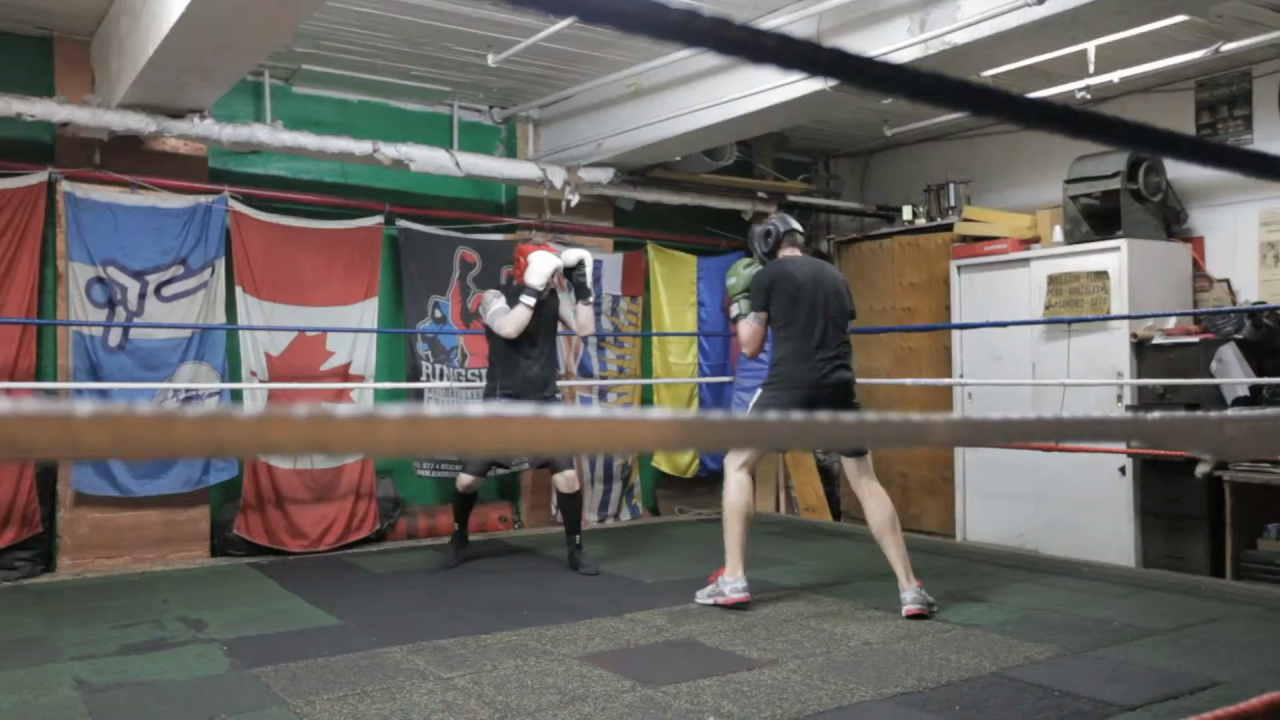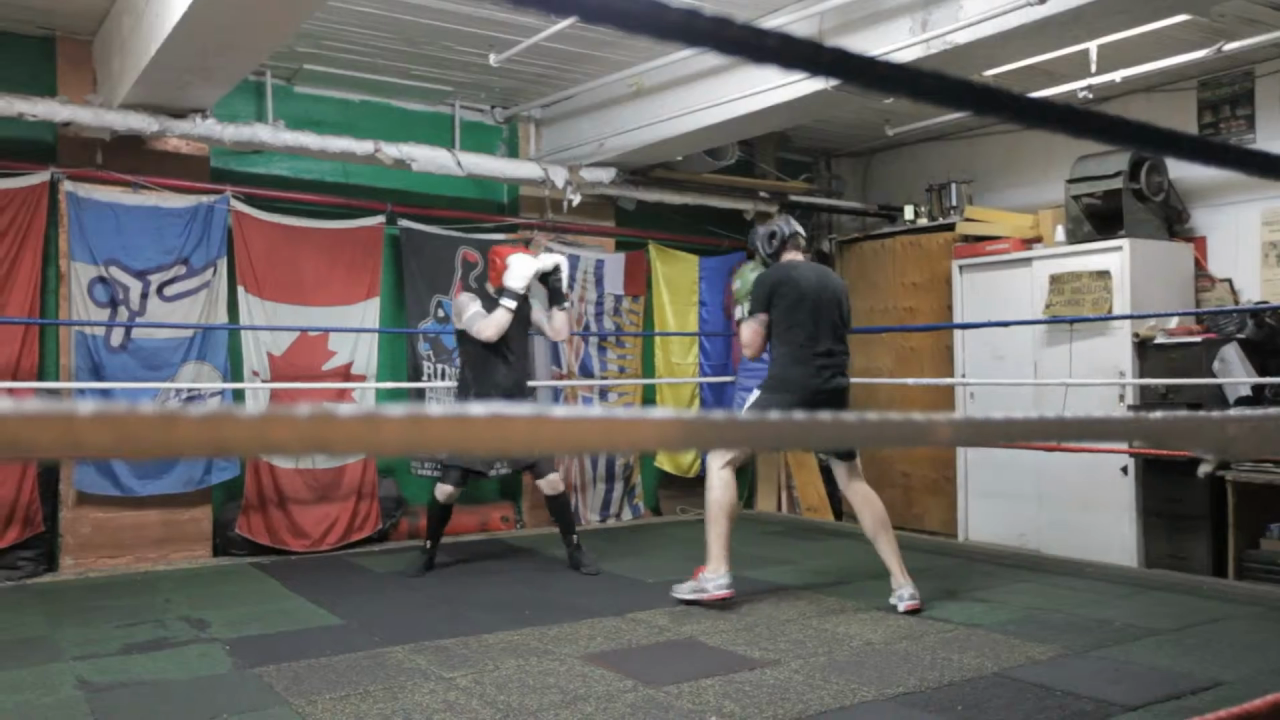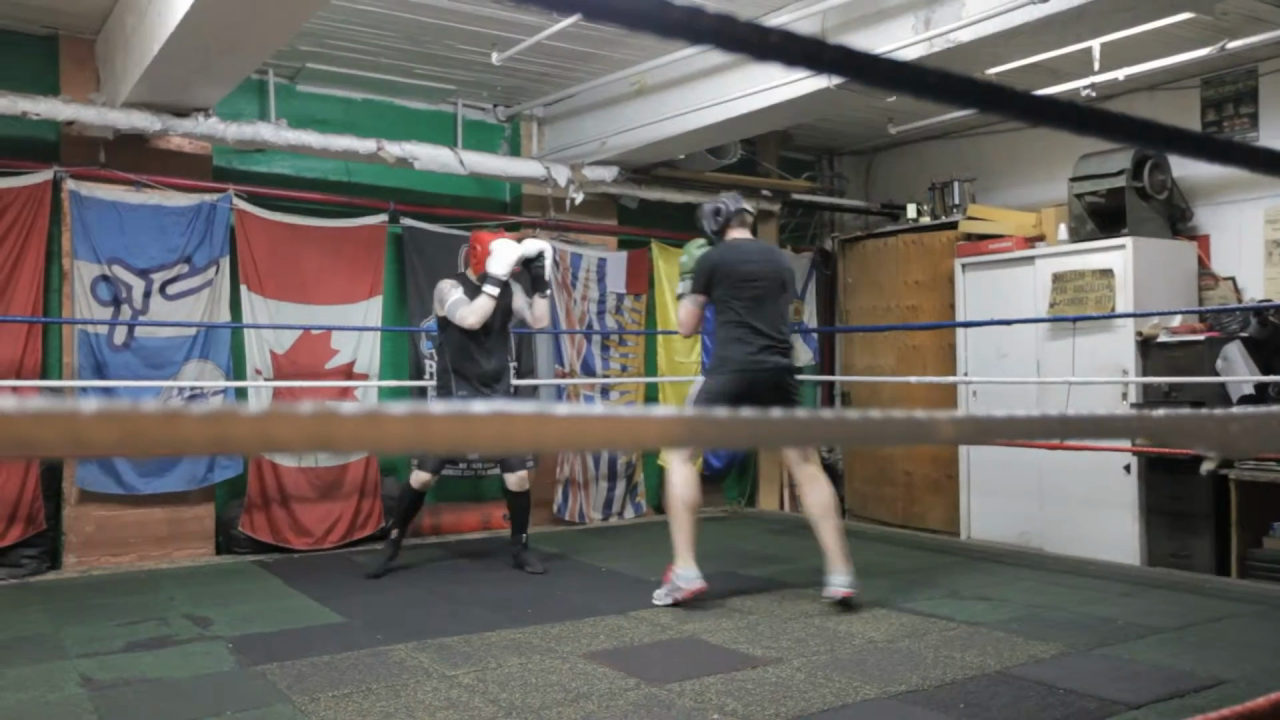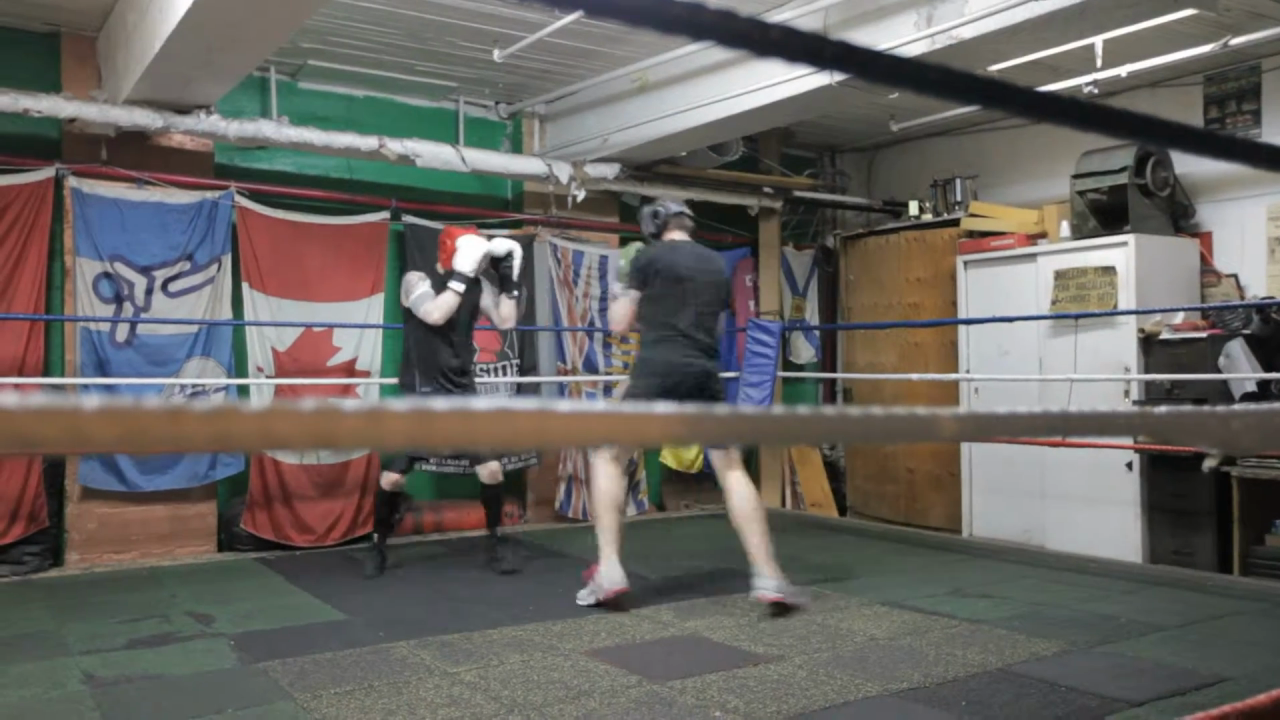
dt=0.3s
person 1, frame 1
left shoulder: (769, 275)
right shoulder: (834, 275)
left elbow: (749, 345)
left wrist: (740, 304)
left hip: (788, 385)
right hip: (838, 386)
left knee: (737, 464)
right knee: (865, 481)
left ankle: (732, 579)
right ankle: (909, 588)
person 1, frame 2
left shoulder: (771, 279)
right shoulder: (835, 282)
left elbow: (751, 349)
left wrist: (744, 307)
left hip: (785, 389)
right hip: (832, 393)
left knee: (720, 461)
right knee: (855, 485)
left ankle: (714, 575)
right ankle: (904, 586)
person 1, frame 3
left shoulder: (712, 258)
right shoulder: (779, 260)
left elbow: (687, 327)
left wrist: (688, 283)
left hip: (732, 370)
right hip: (778, 371)
left knee: (680, 457)
right knee: (806, 467)
left ankle: (685, 571)
right ankle: (840, 573)
person 1, frame 4
left shoulder: (649, 258)
right shoulder: (717, 266)
left elbow: (620, 324)
left wrist: (624, 294)
left hip: (654, 374)
right hip: (703, 377)
left knee: (606, 458)
right knee: (731, 472)
left ankle: (609, 571)
right ankle: (768, 576)
person 2, frame 1
left shoulder: (553, 299)
right shoulder: (494, 298)
left elbow: (585, 328)
right elbow: (509, 329)
left wrist: (583, 288)
right wrist: (532, 290)
left hip: (544, 402)
right hip: (502, 402)
left knee: (567, 475)
right knee: (468, 479)
left ankle: (575, 550)
right ankle: (459, 538)
person 2, frame 2
left shoulder: (526, 303)
right shoulder: (466, 301)
left elbow: (559, 334)
right elbow: (487, 332)
left wrist: (557, 293)
right wrist: (511, 293)
left hip: (518, 405)
left knee: (550, 478)
right knee: (447, 487)
left ankle: (575, 550)
right ankle: (429, 552)
person 2, frame 3
left shoulder: (508, 290)
right shoulder: (450, 288)
left elbow: (539, 321)
right elbow: (471, 320)
left wrist: (540, 280)
right wrist: (496, 280)
left hip: (498, 396)
right hip: (456, 396)
left knee: (519, 474)
right knee: (424, 475)
left ankle: (520, 549)
right ankle: (392, 545)
person 2, frame 4
left shoulder: (477, 287)
right shoulder: (416, 280)
left elbow: (507, 319)
right elbow: (436, 314)
left wrist: (510, 278)
right wrist: (461, 276)
left hip: (463, 391)
right hip: (421, 391)
left knee: (490, 467)
right knee: (393, 475)
left ankle: (497, 545)
right ankle: (377, 548)
